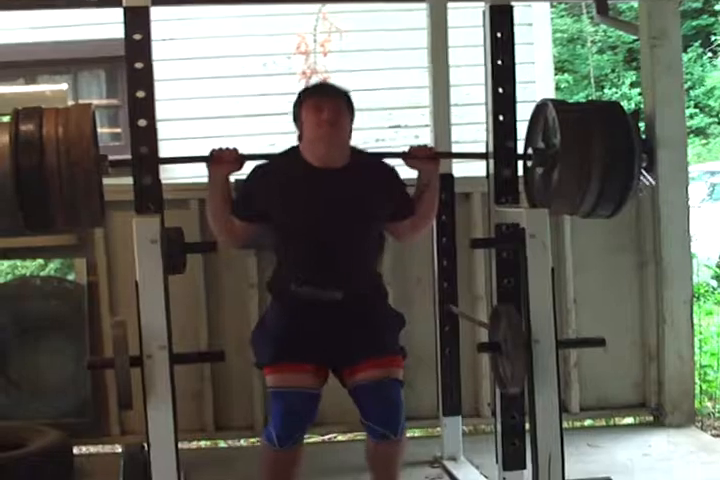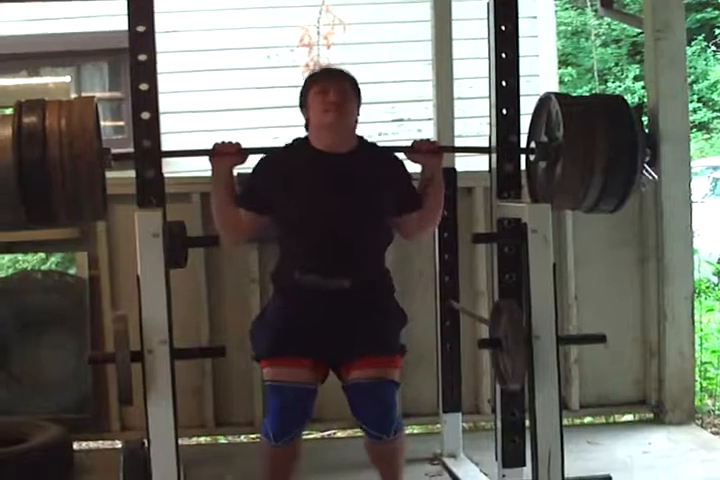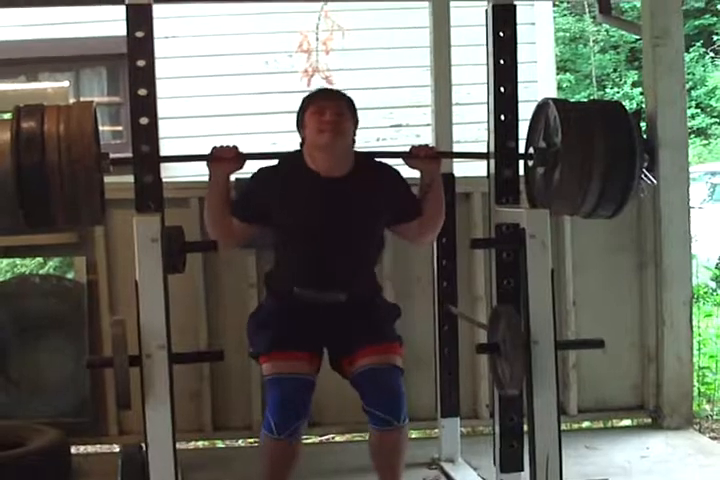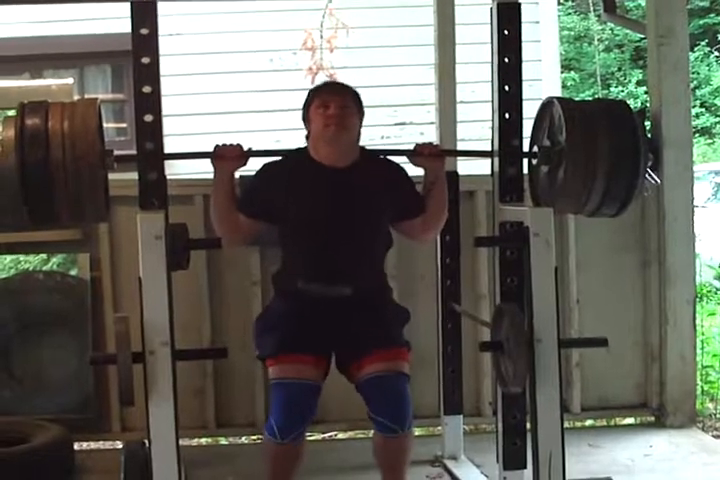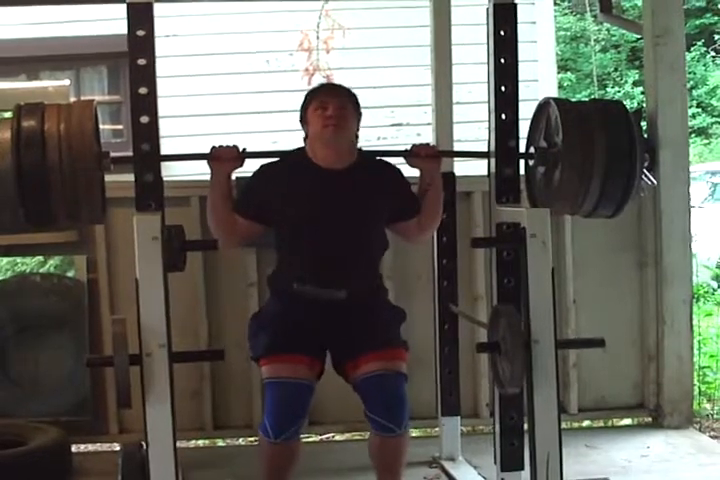
dt=0.3s
person 1, frame 1
left shoulder: (377, 175)
right shoulder: (271, 176)
left elbow: (410, 230)
right elbow: (230, 235)
left wrist: (429, 177)
right wrist: (218, 179)
left hip: (363, 309)
right hip: (295, 312)
left knee: (387, 415)
right knee: (288, 419)
person 1, frame 2
left shoulder: (383, 165)
right shoulder: (277, 166)
left elbow: (418, 228)
right elbow: (234, 232)
left wrist: (432, 170)
right wrist: (221, 172)
left hip: (367, 303)
right hip: (298, 304)
left knee: (379, 414)
right knee: (284, 417)
person 1, frame 3
left shoulder: (381, 180)
right shoulder: (274, 181)
left elbow: (423, 232)
right elbow: (224, 234)
left wrist: (431, 176)
right wrist: (218, 178)
left hip: (360, 306)
right hip: (291, 307)
left knee: (389, 404)
right knee: (285, 410)
person 1, frame 4
left shoulder: (386, 175)
right shoulder: (279, 175)
left elbow: (425, 230)
right elbow: (232, 233)
left wrist: (435, 174)
right wrist: (223, 175)
left hip: (368, 304)
right hip: (299, 306)
left knee: (394, 408)
right knee: (289, 412)
person 1, frame 5
left shoulder: (382, 177)
right shoulder: (276, 177)
left elbow: (420, 230)
right elbow: (229, 234)
left wrist: (431, 175)
right wrist: (220, 177)
left hip: (363, 306)
right hip: (294, 308)
left knee: (391, 407)
right knee: (283, 412)
